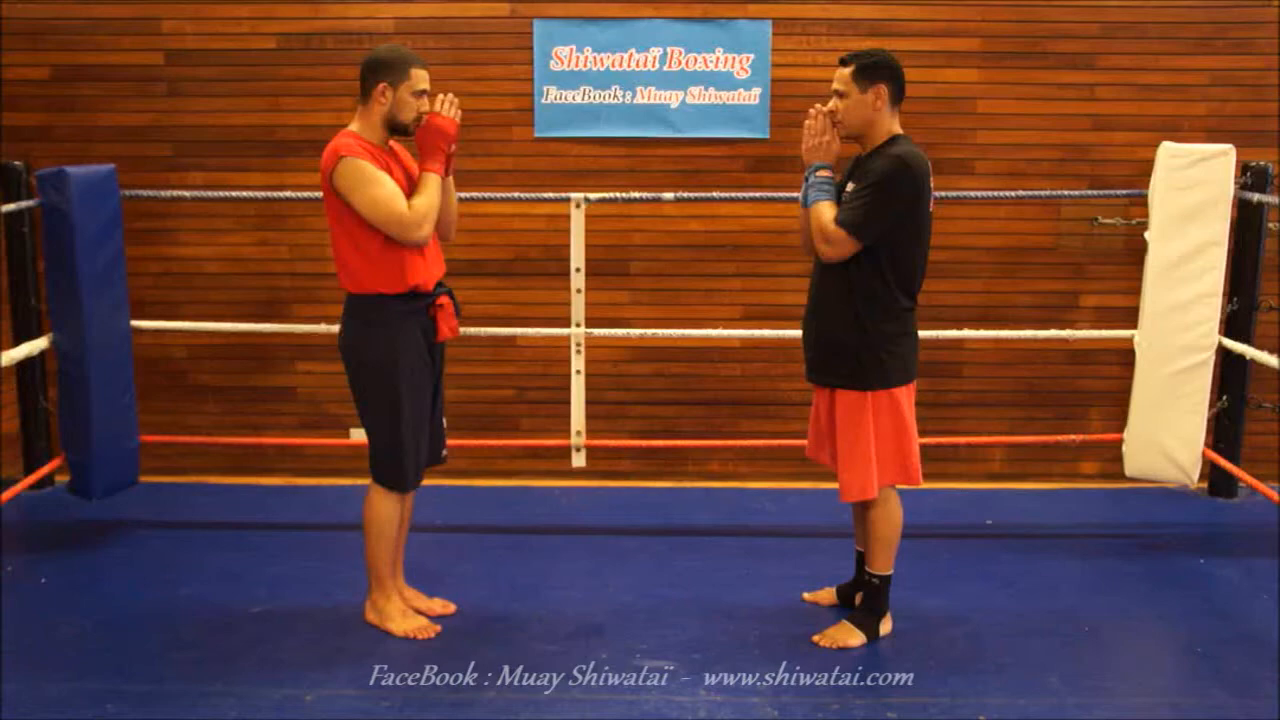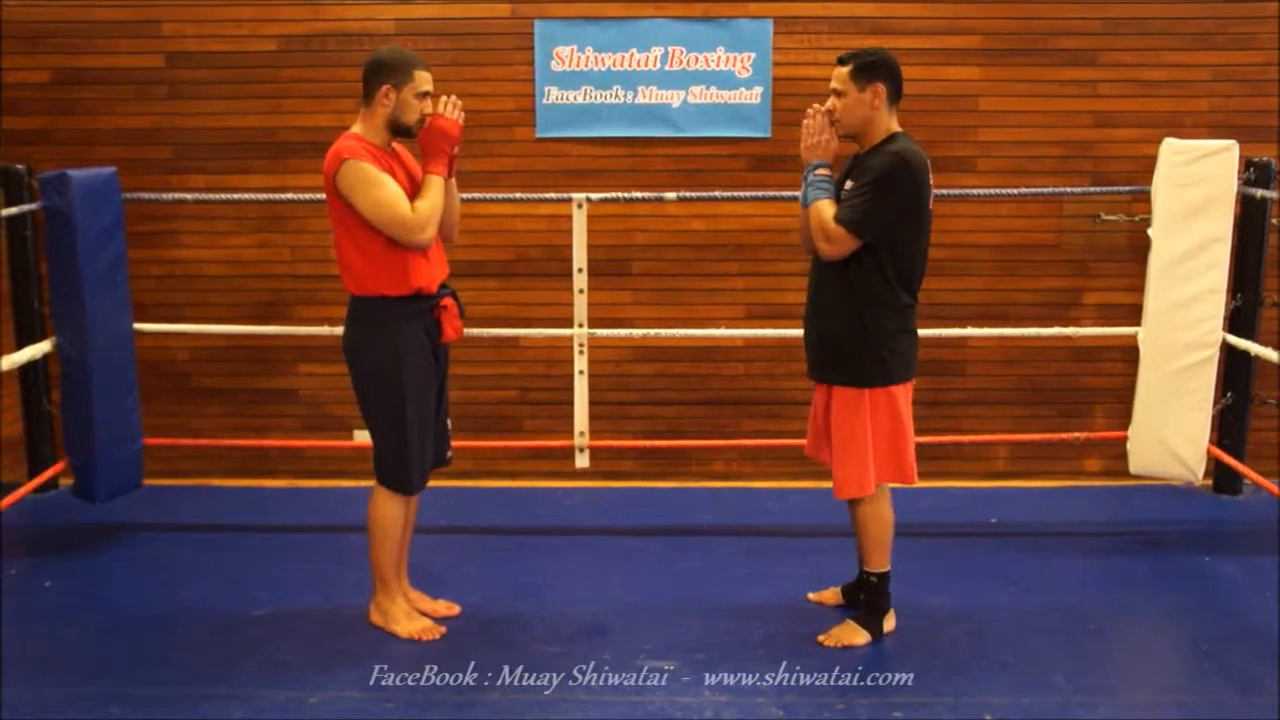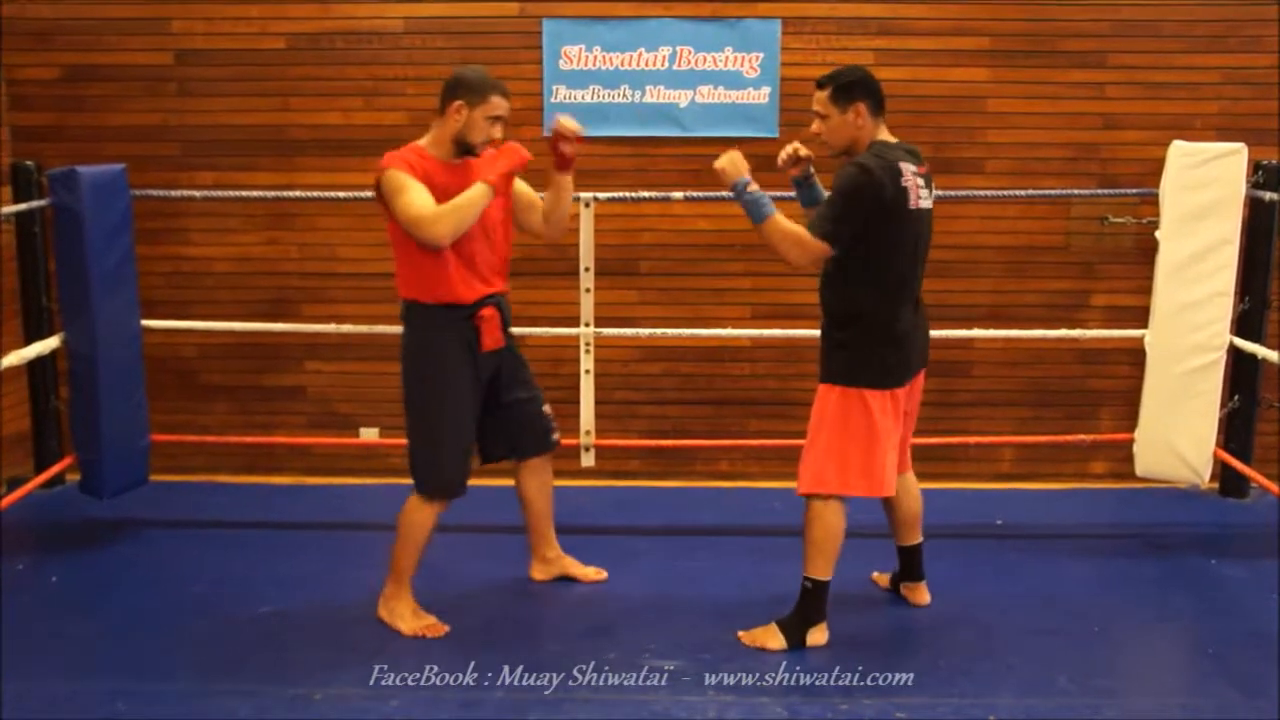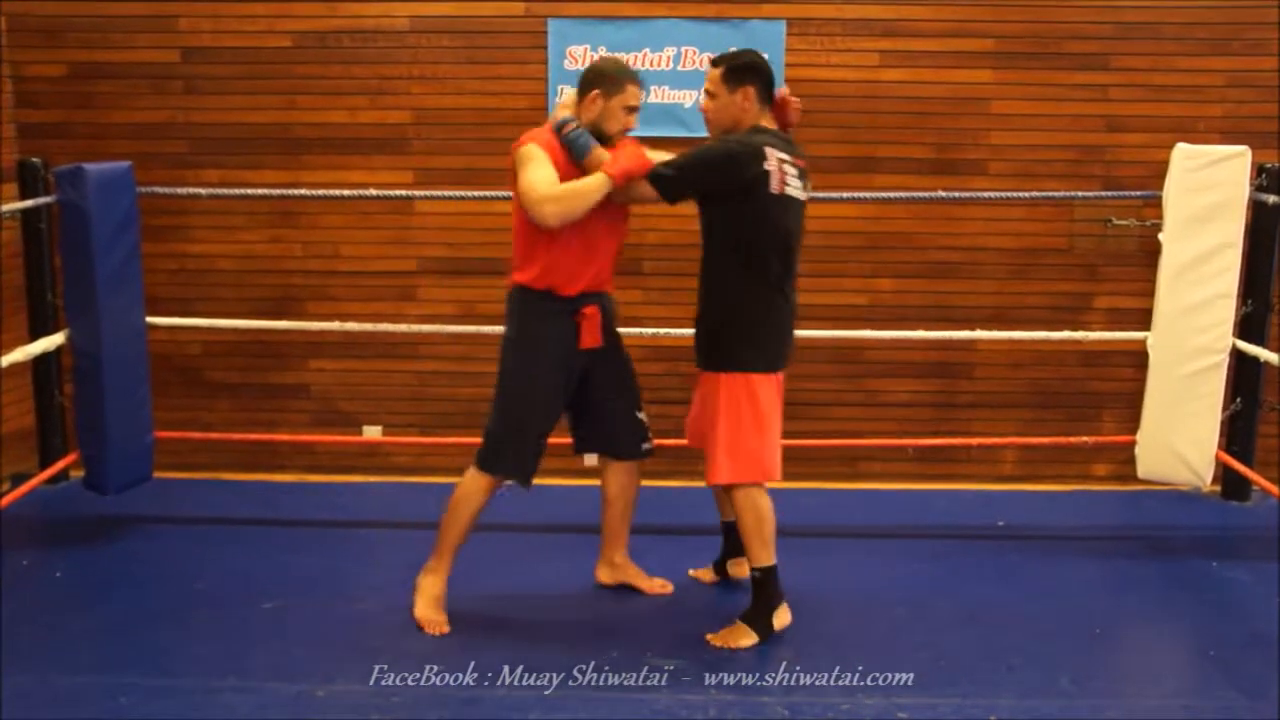
dt=1s
person 1, frame 1
left shoulder: (899, 166)
right shoulder: (864, 164)
left elbow: (831, 243)
right elbow: (811, 242)
left wrist: (819, 169)
right wrist: (817, 167)
left hip: (874, 355)
right hip: (844, 348)
left knee: (875, 482)
right knee: (858, 478)
left ankle: (874, 610)
right ankle: (860, 582)
person 1, frame 2
left shoulder: (895, 165)
right shoulder: (865, 162)
left elbow: (832, 242)
right elbow: (812, 243)
left wrist: (815, 168)
right wrist: (819, 170)
left hip: (869, 353)
right hip: (844, 347)
left knee: (861, 481)
right knee: (863, 477)
left ankle: (874, 610)
right ankle: (864, 584)
person 1, frame 3
left shoulder: (866, 174)
right shoulder: (909, 166)
left elbow: (803, 251)
right elbow: (834, 228)
left wrist: (744, 186)
right wrist: (804, 179)
left hip: (861, 358)
right hip: (903, 347)
left knee: (824, 483)
right knee: (893, 466)
left ankle: (808, 618)
right ankle: (911, 578)
person 1, frame 4
left shoulder: (733, 155)
right shoulder: (786, 156)
left elbow: (630, 187)
left wrist: (572, 131)
left hip: (743, 340)
right hip: (756, 329)
left knee: (742, 469)
right knee: (720, 451)
left ankle: (768, 605)
right ankle: (732, 554)
person 2, frame 1
left shoulder: (395, 150)
right shoulder: (350, 158)
left elbow: (444, 230)
right elbow: (413, 229)
left wrist: (442, 157)
right wrist: (432, 156)
left hip: (417, 317)
right hip: (382, 322)
left knee: (411, 463)
right knee: (393, 468)
left ankle: (396, 584)
right ankle: (379, 599)
person 2, frame 2
left shoulder: (398, 152)
right shoulder: (353, 160)
left elbow: (446, 232)
right elbow: (417, 231)
left wrist: (445, 159)
right wrist: (435, 159)
left hip: (421, 318)
right hip: (386, 325)
left knee: (417, 465)
right knee: (398, 471)
left ankle: (400, 585)
right ankle: (384, 602)
person 2, frame 3
left shoulder: (489, 164)
right shoulder: (400, 168)
left elbow: (549, 225)
right elbow: (438, 230)
left wrist: (561, 164)
right wrist: (491, 176)
left hip: (490, 323)
right hip: (437, 331)
left knee: (535, 444)
right knee: (438, 478)
left ankle: (546, 556)
right ankle: (396, 596)
person 2, frame 4
left shoulder: (628, 154)
right shoulder: (541, 147)
right elbow: (549, 210)
right wrist: (613, 173)
left hip: (596, 317)
right hip: (540, 317)
left knee: (626, 444)
right knee: (500, 460)
left ankle: (615, 562)
right ankle: (435, 574)
